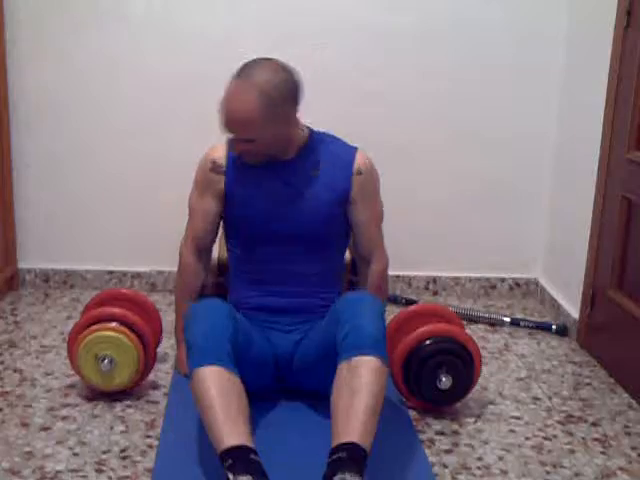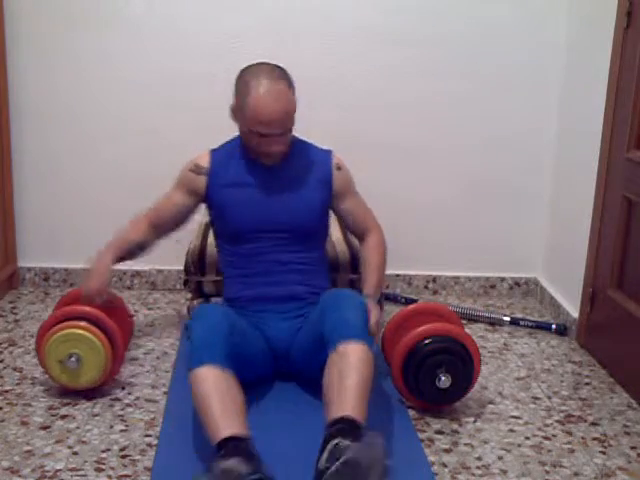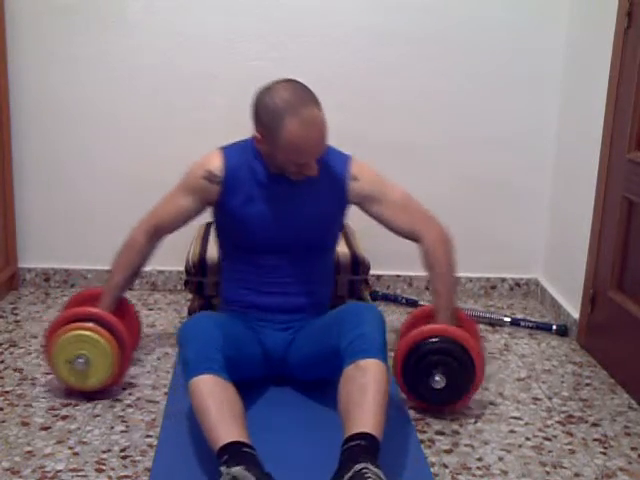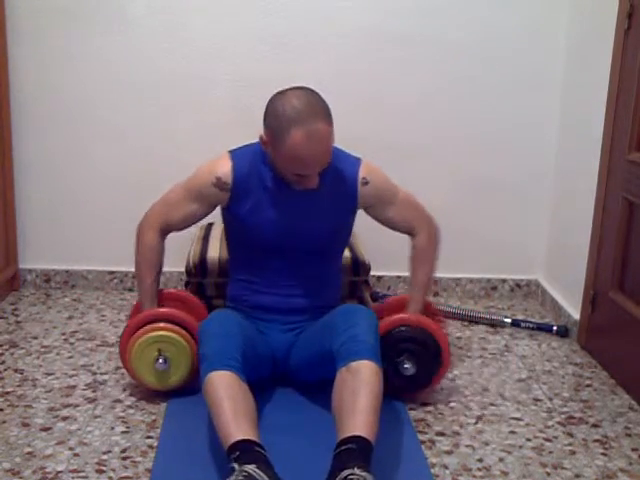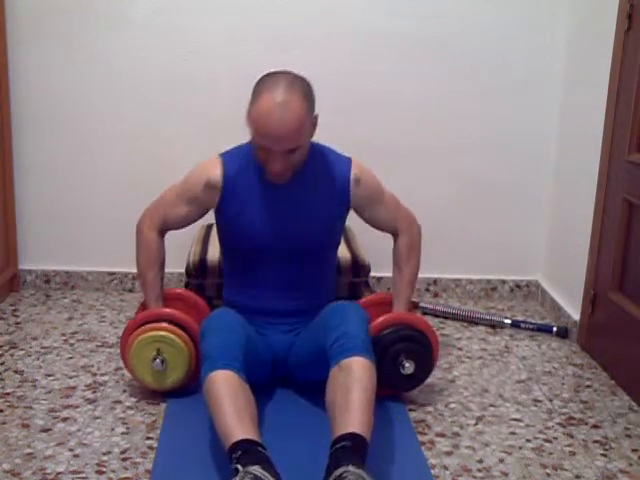
dt=1s
person 1, frame 1
left shoulder: (353, 167)
right shoulder: (220, 165)
left elbow: (373, 262)
right elbow: (194, 252)
left wrist: (367, 342)
right wrist: (183, 340)
left hip: (319, 342)
right hip: (249, 340)
left knee: (362, 307)
right knee: (207, 316)
person 1, frame 2
left shoulder: (327, 167)
right shoulder: (208, 169)
left elbow: (370, 233)
right elbow: (150, 224)
left wrist: (369, 299)
right wrist: (108, 256)
left hip: (310, 328)
right hip: (245, 331)
left knee: (344, 304)
right knee: (208, 319)
person 1, frame 3
left shoulder: (346, 173)
right shoulder: (220, 171)
left elbow: (431, 234)
right elbow: (149, 232)
left wrist: (444, 325)
right wrist: (104, 309)
left hip: (311, 334)
right hip: (243, 331)
left knee: (364, 319)
right knee: (199, 330)
person 1, frame 4
left shoulder: (357, 177)
right shoulder: (228, 174)
left elbow: (424, 229)
right elbow: (153, 227)
left wrist: (413, 314)
right wrist: (150, 314)
left hip: (316, 335)
right hip: (249, 331)
left knee: (358, 321)
right knee: (218, 327)
person 1, frame 5
left shoulder: (347, 176)
right shoulder: (219, 176)
left elbow: (407, 230)
right elbow: (150, 226)
left wrist: (398, 317)
left hip: (313, 335)
right hip: (248, 334)
left knee: (349, 317)
right knee: (219, 326)
